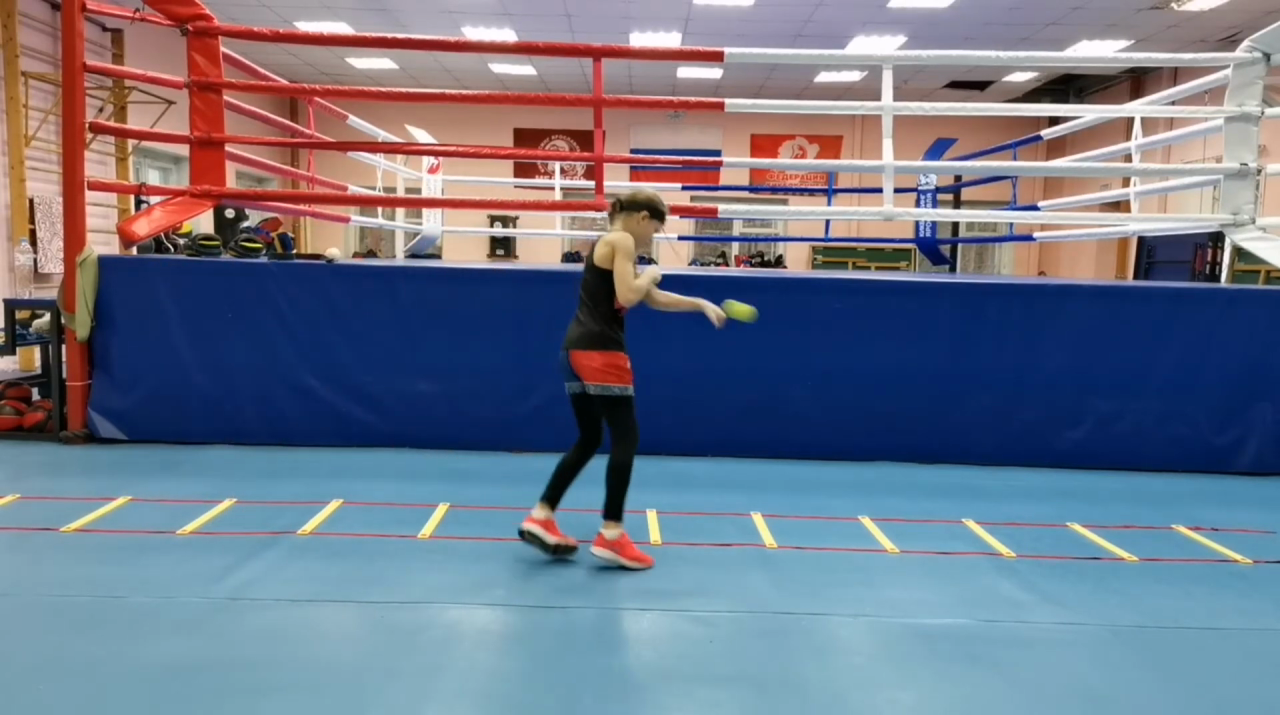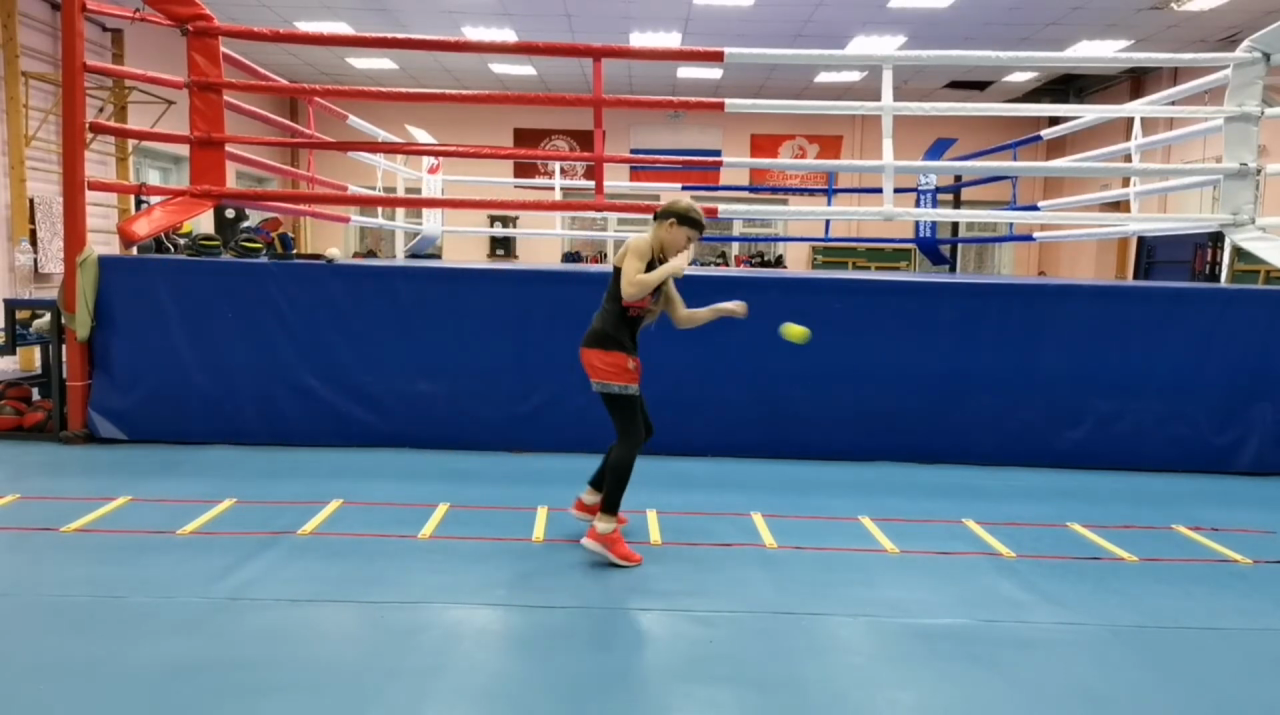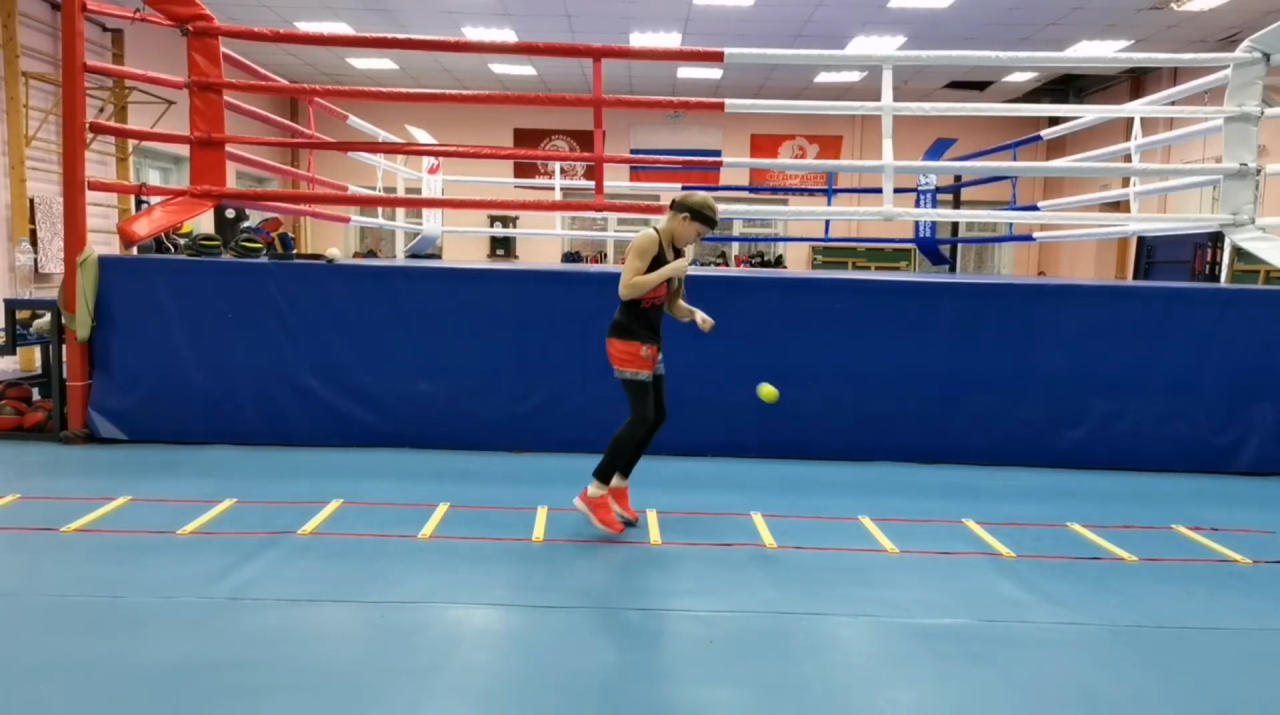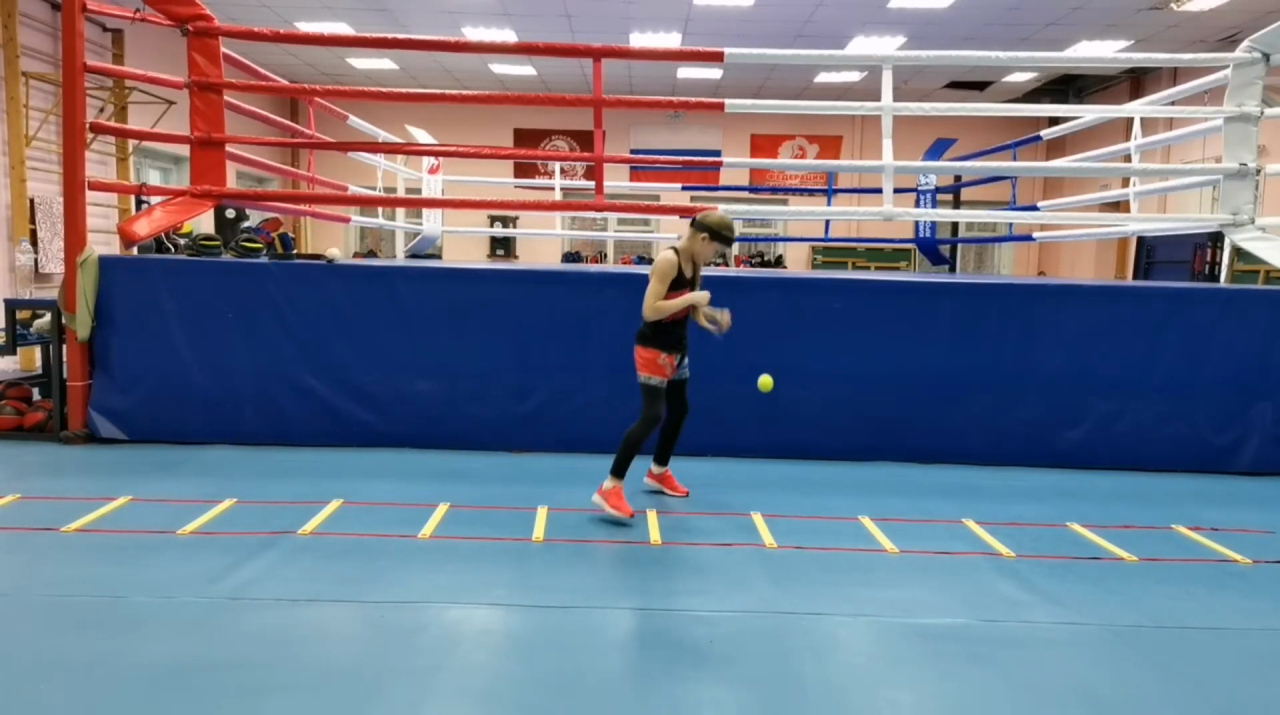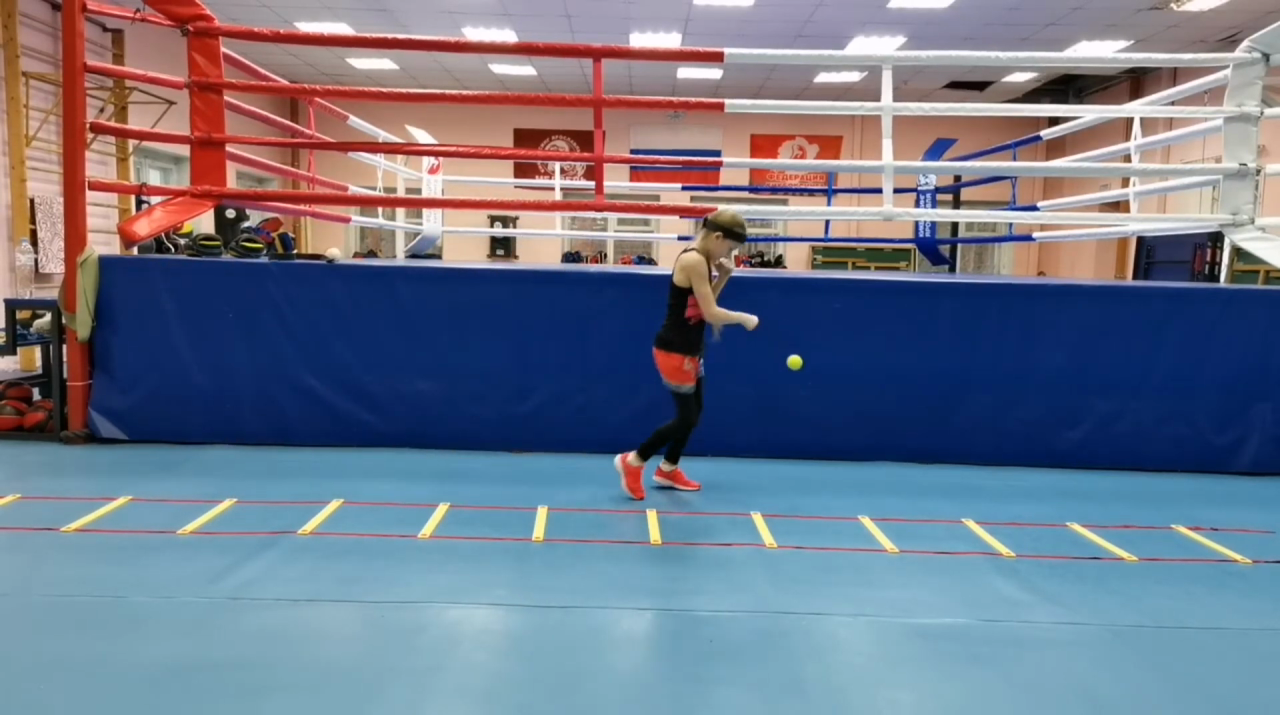
dt=0.3s
person 1, frame 1
left shoulder: (609, 244)
right shoulder: (622, 242)
left elbow: (653, 298)
right elbow: (627, 297)
left wrist: (701, 304)
right wrist: (651, 274)
left hip: (578, 348)
right hip: (600, 349)
left knee: (588, 441)
right knee: (625, 437)
left ankle: (541, 517)
right ankle: (610, 535)
person 1, frame 2
left shoulder: (662, 270)
right shoulder: (638, 244)
left elbow: (682, 320)
right elbow: (630, 290)
left wrist: (724, 307)
right wrist: (669, 269)
left hip: (618, 352)
right hip: (607, 349)
left knee: (641, 431)
right knee: (629, 436)
left ankle: (591, 499)
right ankle: (603, 530)
person 1, frame 3
left shoulder: (678, 253)
right shoulder: (648, 239)
left elbow: (674, 307)
right elbow: (626, 289)
left wrist: (695, 313)
right wrist: (671, 271)
left hip: (650, 342)
right hip: (629, 340)
left knee: (656, 416)
right knee: (642, 416)
left ankle: (618, 486)
right ankle: (597, 491)
person 1, frame 4
left shoulder: (693, 264)
right shoulder: (668, 259)
left elbow: (690, 313)
right elbow: (649, 312)
left wrist: (712, 319)
right wrist: (692, 298)
left hip: (676, 350)
right hip: (653, 349)
left knee: (678, 412)
right knee: (651, 416)
left ankle: (659, 469)
right ankle: (610, 487)
person 1, frame 5
left shoulder: (702, 260)
right shoulder: (692, 261)
left elbow: (704, 302)
right elbow: (711, 313)
left wrist: (723, 277)
right wrist: (745, 318)
left hip: (691, 350)
right hip: (675, 351)
left knee: (693, 410)
right knee: (686, 418)
left ankle: (668, 469)
right ankle: (632, 461)
